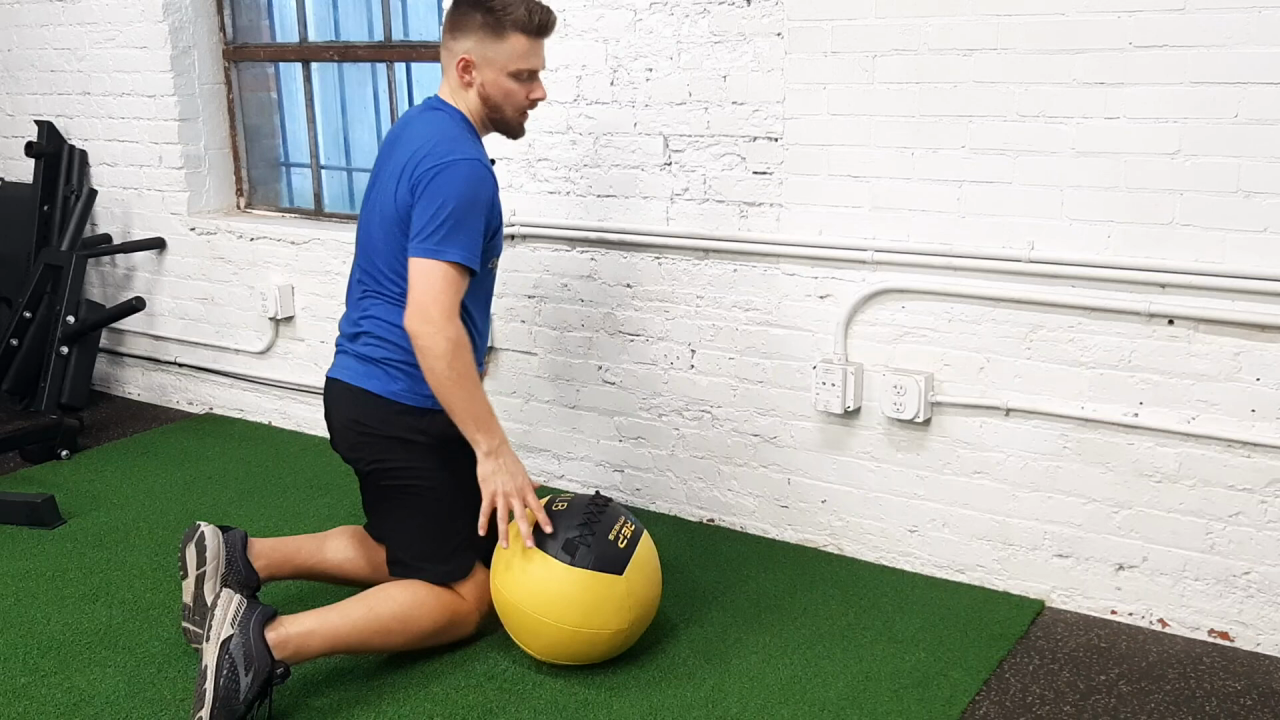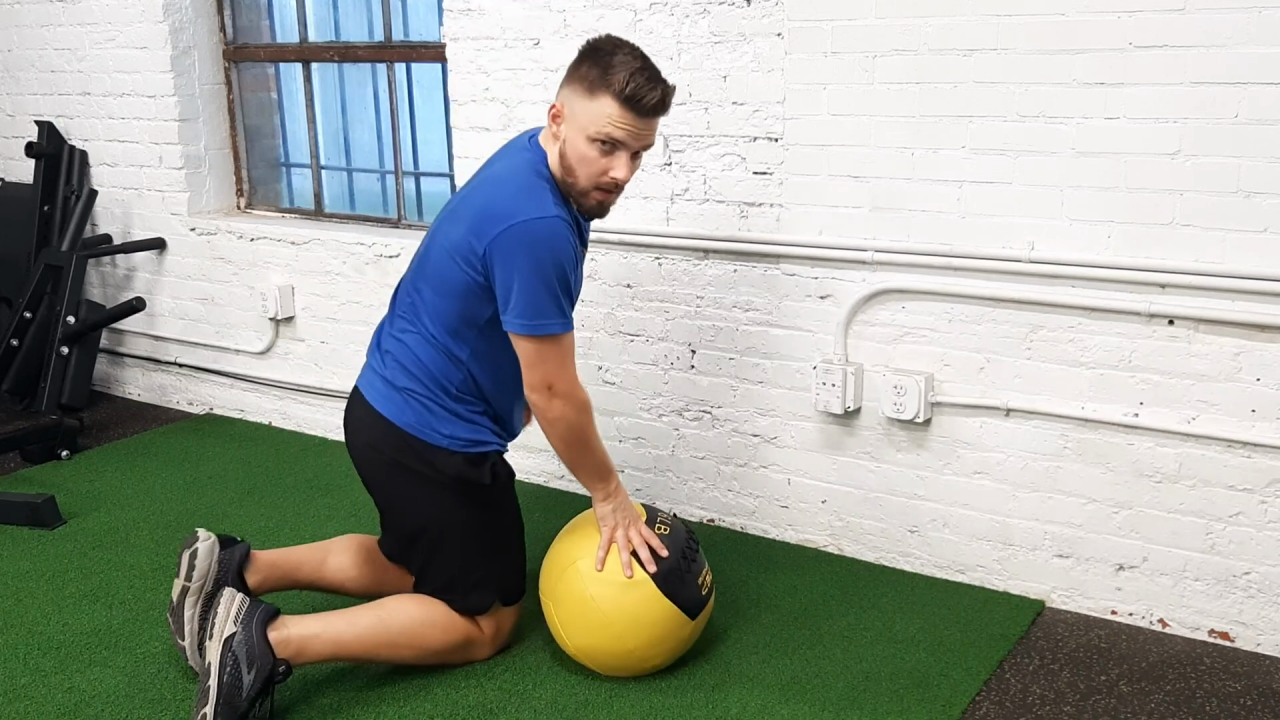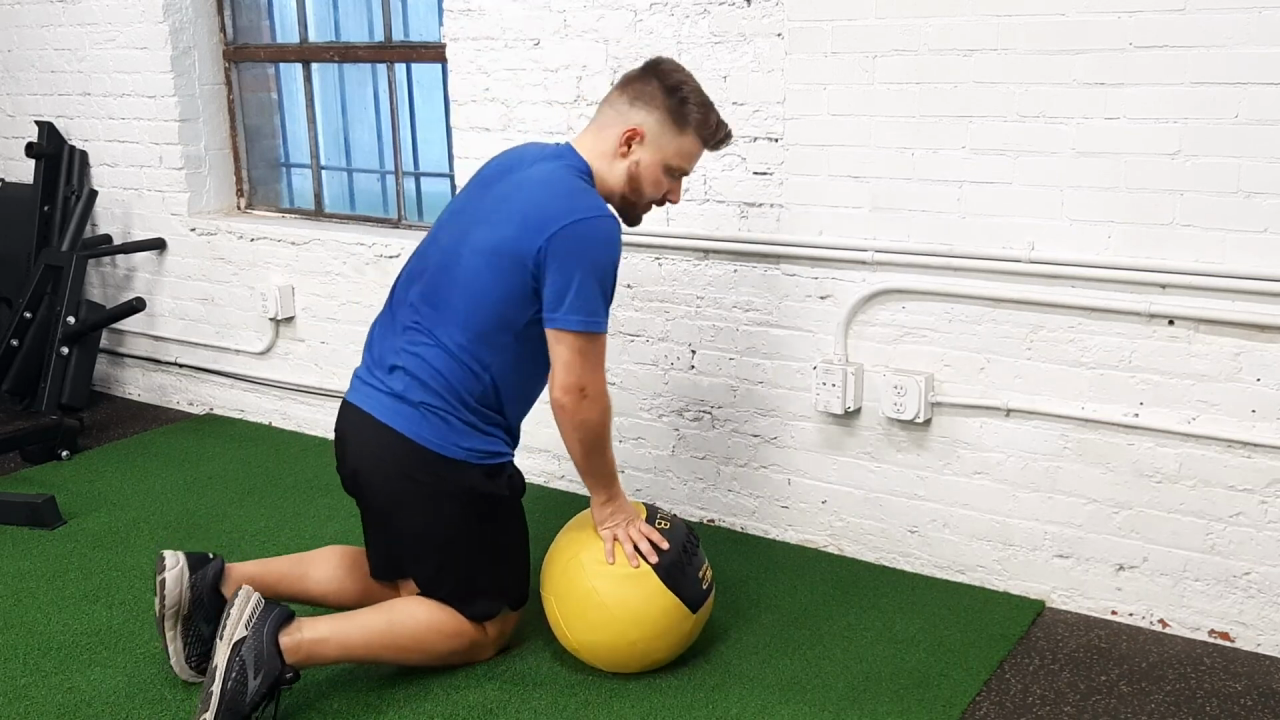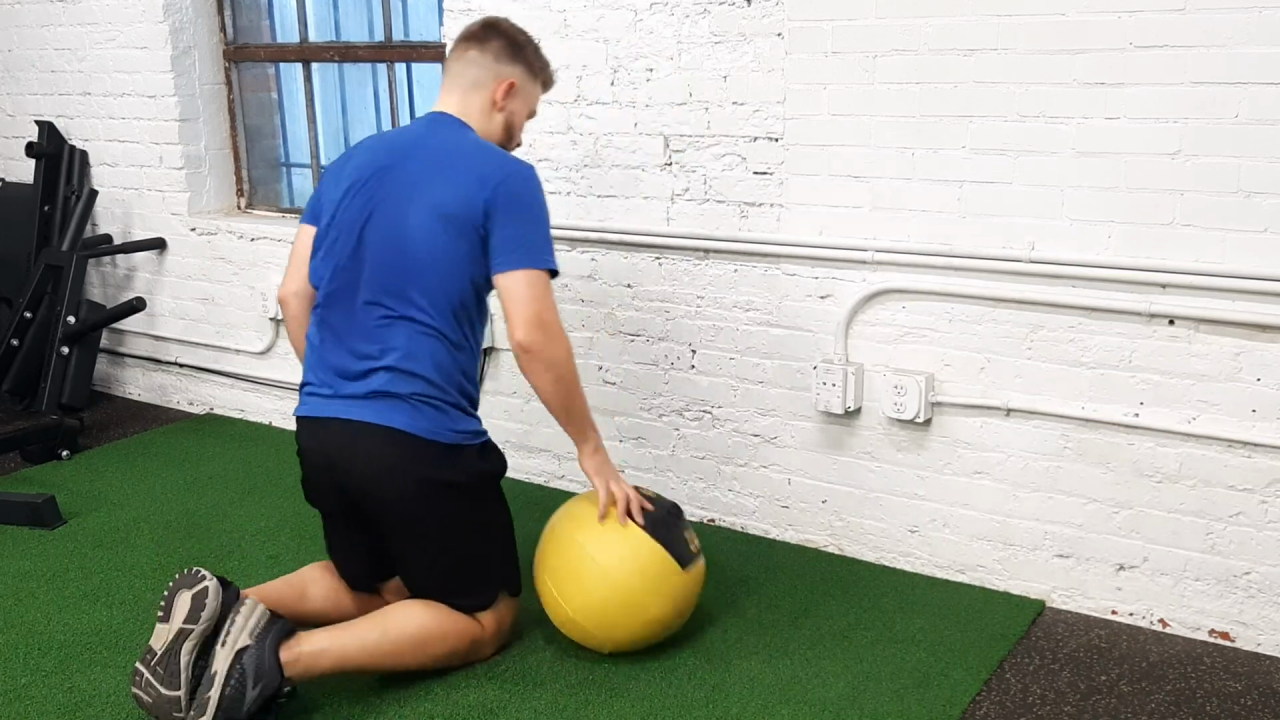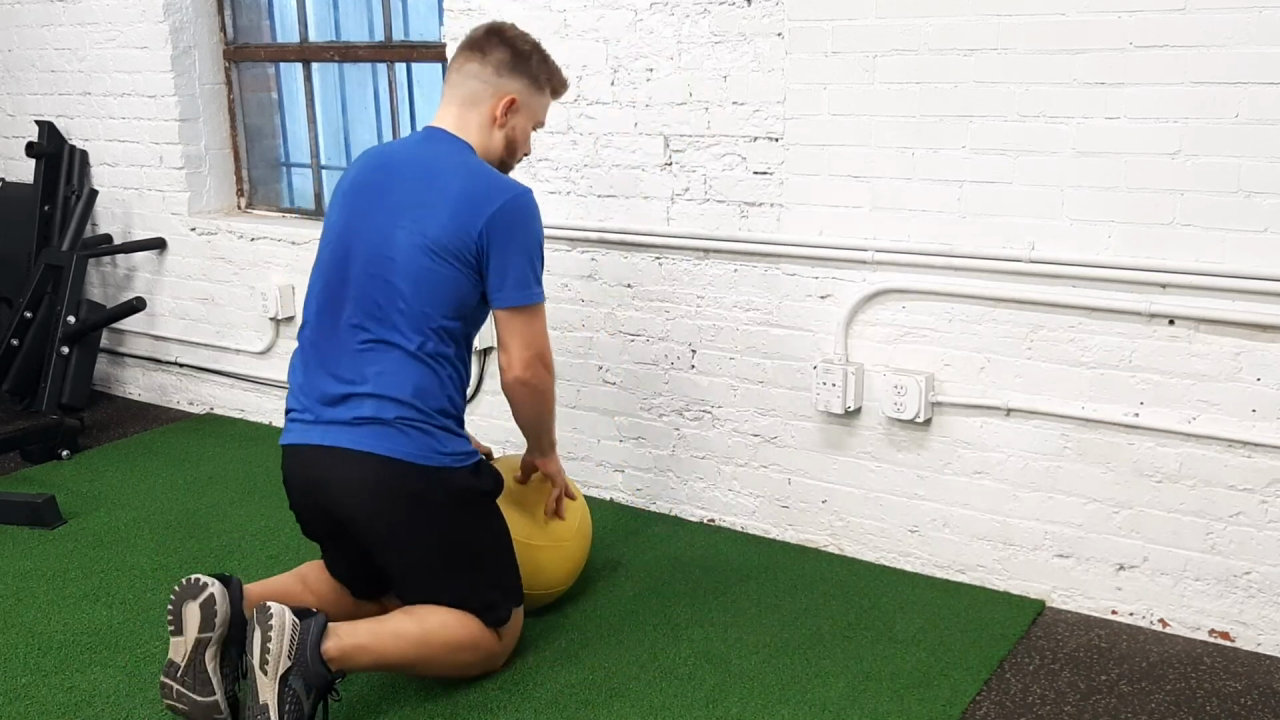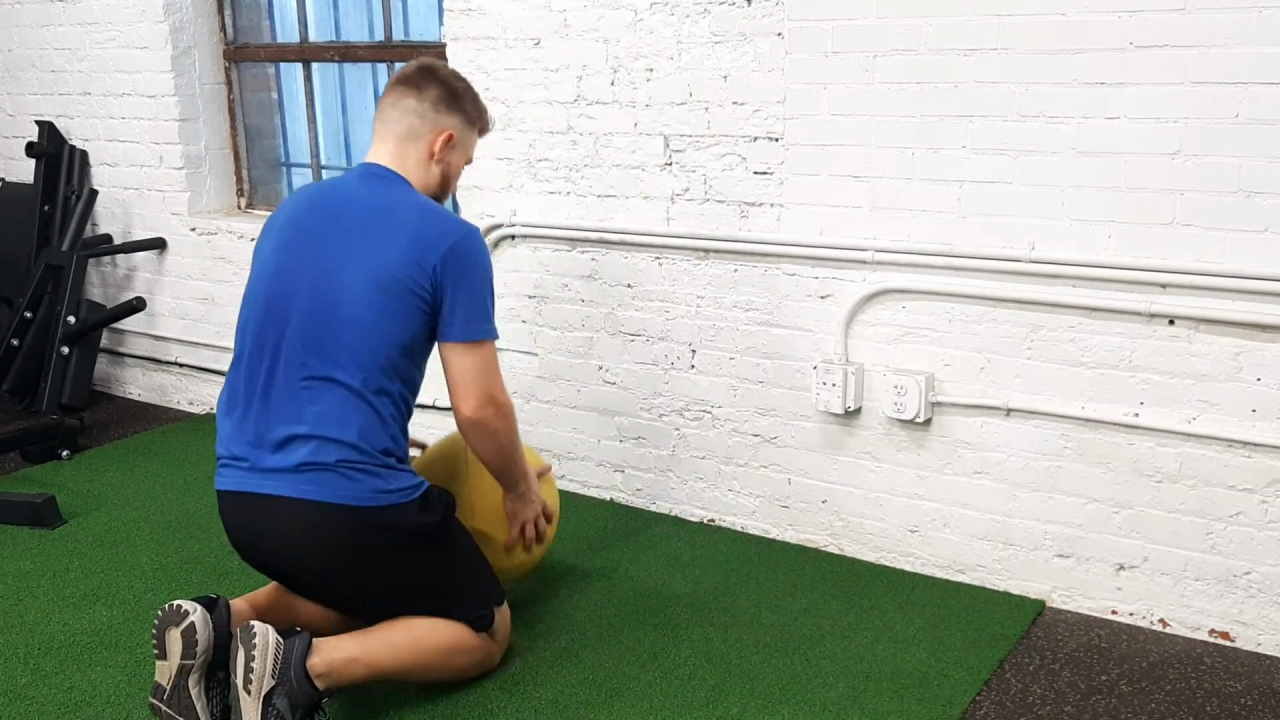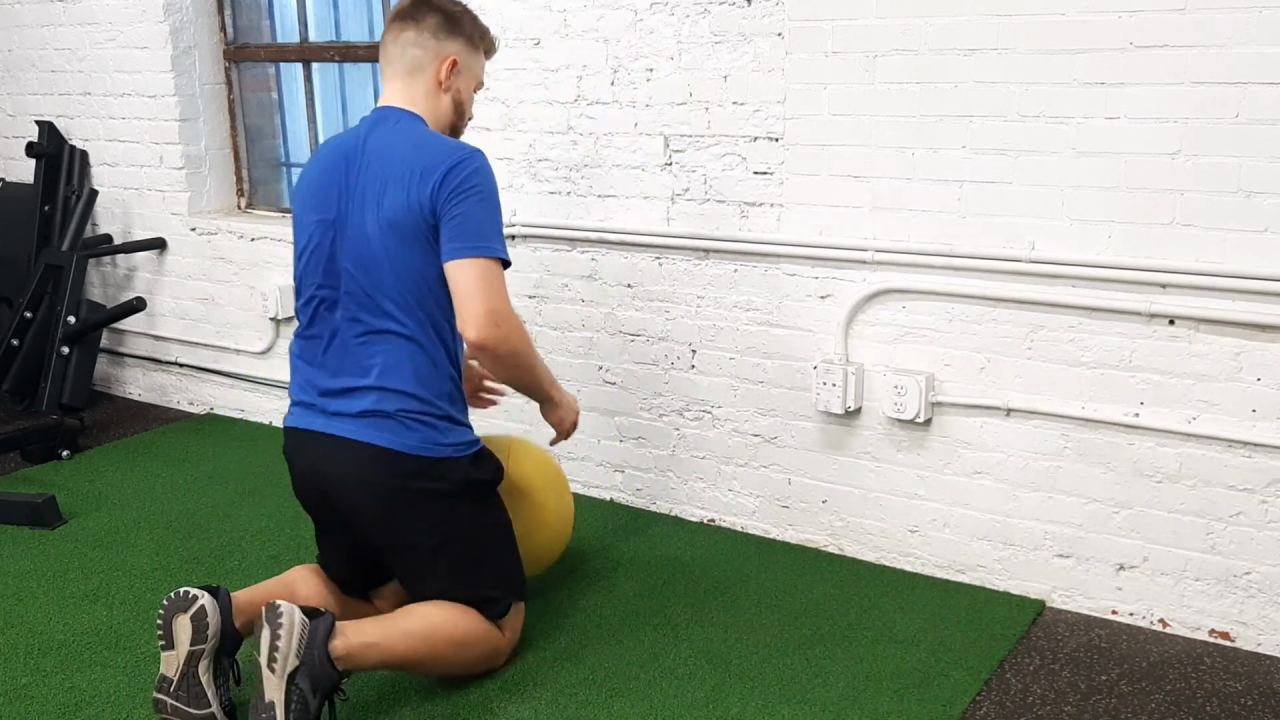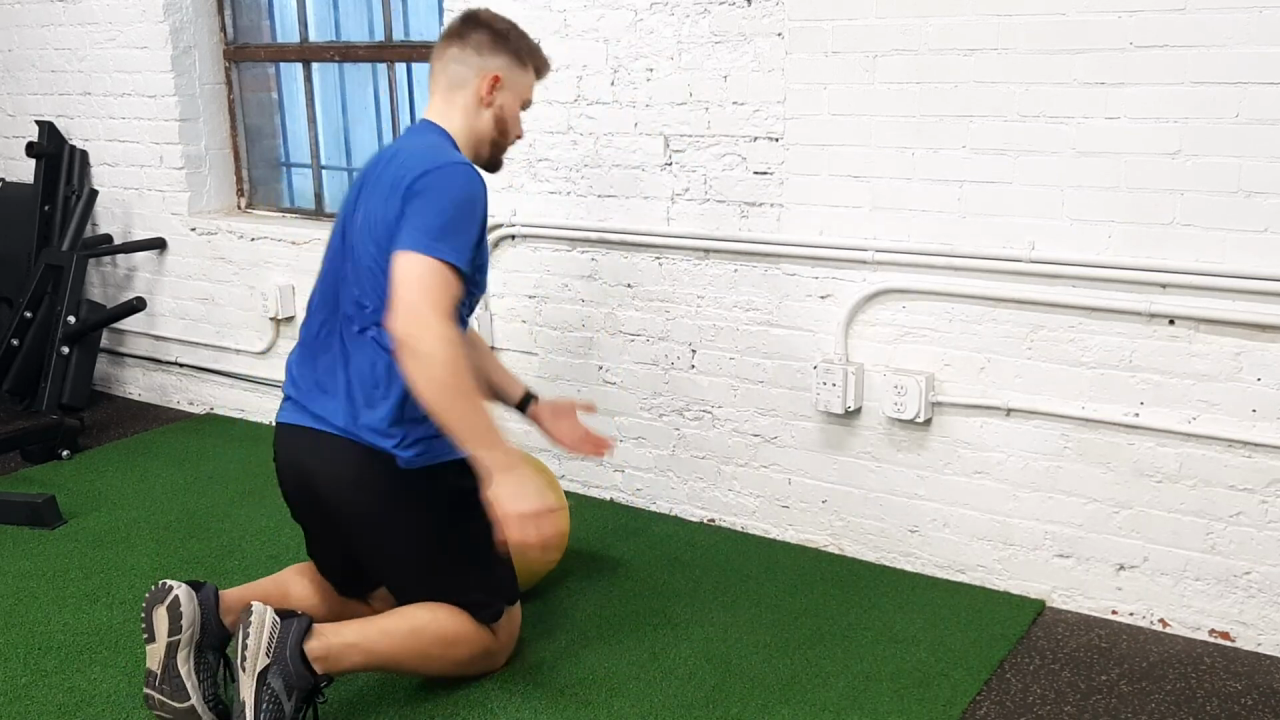
dt=0.7s
person 1, frame 1
left shoulder: (419, 127)
right shoulder: (459, 166)
right elbow: (431, 324)
left wrist: (463, 344)
right wrist: (495, 453)
left hip: (358, 389)
right hip: (404, 408)
left knee: (406, 552)
right knee: (462, 596)
left ankle: (239, 555)
right ankle: (267, 642)
person 1, frame 2
left shoulder: (531, 158)
right shoulder: (535, 224)
right elbow: (552, 393)
right wrist: (610, 498)
left hip: (386, 408)
right hip: (431, 438)
left knee: (414, 566)
right knee: (482, 621)
left ankle: (237, 568)
right ankle: (271, 639)
person 1, frame 3
left shoulder: (520, 161)
right shoulder: (585, 226)
right elbow: (574, 391)
right wrist: (608, 502)
left hip: (367, 416)
right hip: (435, 449)
left knee: (401, 580)
right knee: (483, 622)
left ankle: (216, 582)
right ankle: (282, 640)
person 1, frame 4
left shoulder: (353, 160)
right shoulder: (504, 180)
left elbow: (295, 293)
right elbow: (531, 335)
right wrist: (594, 454)
left hip: (321, 427)
right hip: (421, 440)
left knee: (373, 585)
right knee: (482, 617)
left ankle: (224, 609)
right ankle: (280, 654)
person 1, frame 5
left shoulder: (364, 169)
right shoulder: (502, 202)
right elbow: (523, 368)
right wrist: (543, 453)
left hip: (306, 448)
right hip: (401, 461)
left knee: (375, 584)
right knee: (493, 629)
left ankle: (235, 604)
right ankle: (322, 648)
person 1, frame 6
left shoulder: (292, 211)
right shoulder: (449, 241)
right elbow: (479, 407)
right wrist: (522, 491)
left hip: (243, 496)
right hip: (345, 504)
left knee: (358, 588)
right knee: (483, 631)
left ankle: (222, 626)
right ankle: (309, 665)
person 1, frame 7
left shoulder: (323, 163)
right shoulder: (456, 166)
right elbow: (485, 329)
right wrist: (548, 390)
left hip: (314, 437)
right hip: (409, 449)
left knee: (369, 588)
right knee: (493, 625)
left ankle: (223, 615)
right ankle: (327, 645)
person 1, frame 8
left shoulder: (402, 162)
right shoulder: (449, 179)
right elbow: (418, 329)
left wrist: (531, 405)
right wrist: (501, 471)
left hip: (308, 440)
right hip: (380, 457)
left knee: (365, 585)
right knee: (489, 630)
left ankle: (210, 612)
right ankle: (309, 649)
